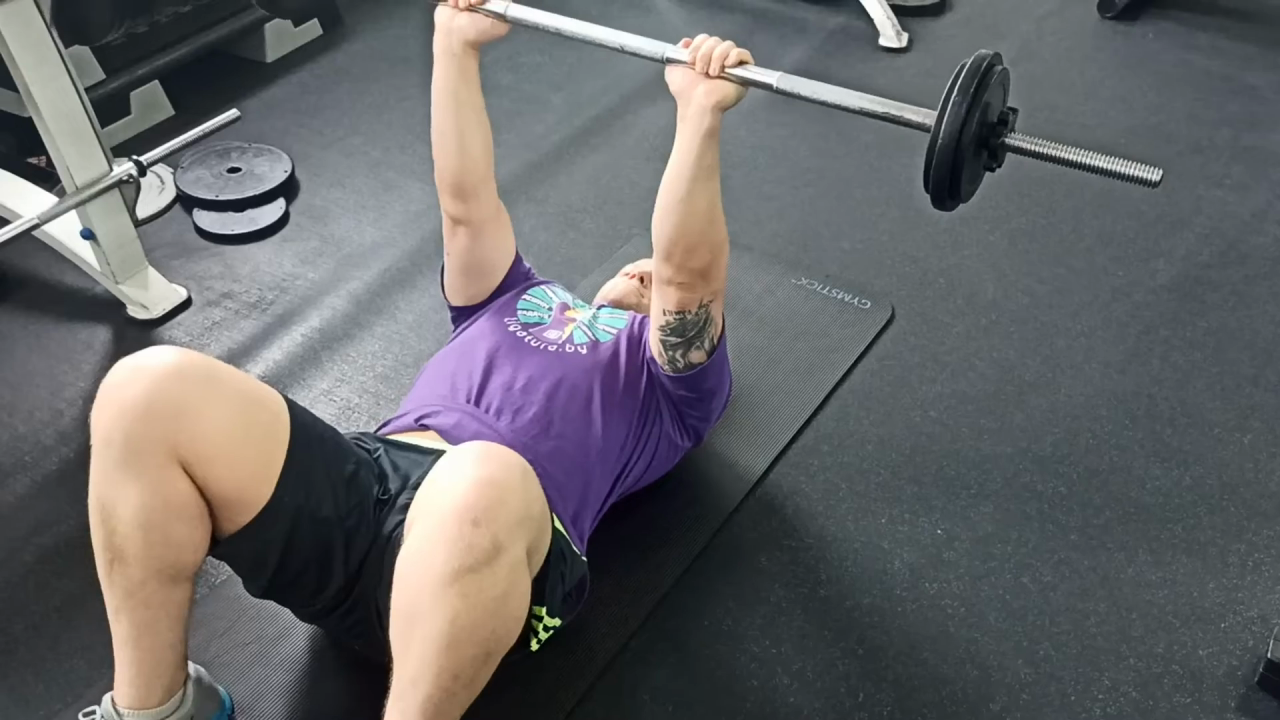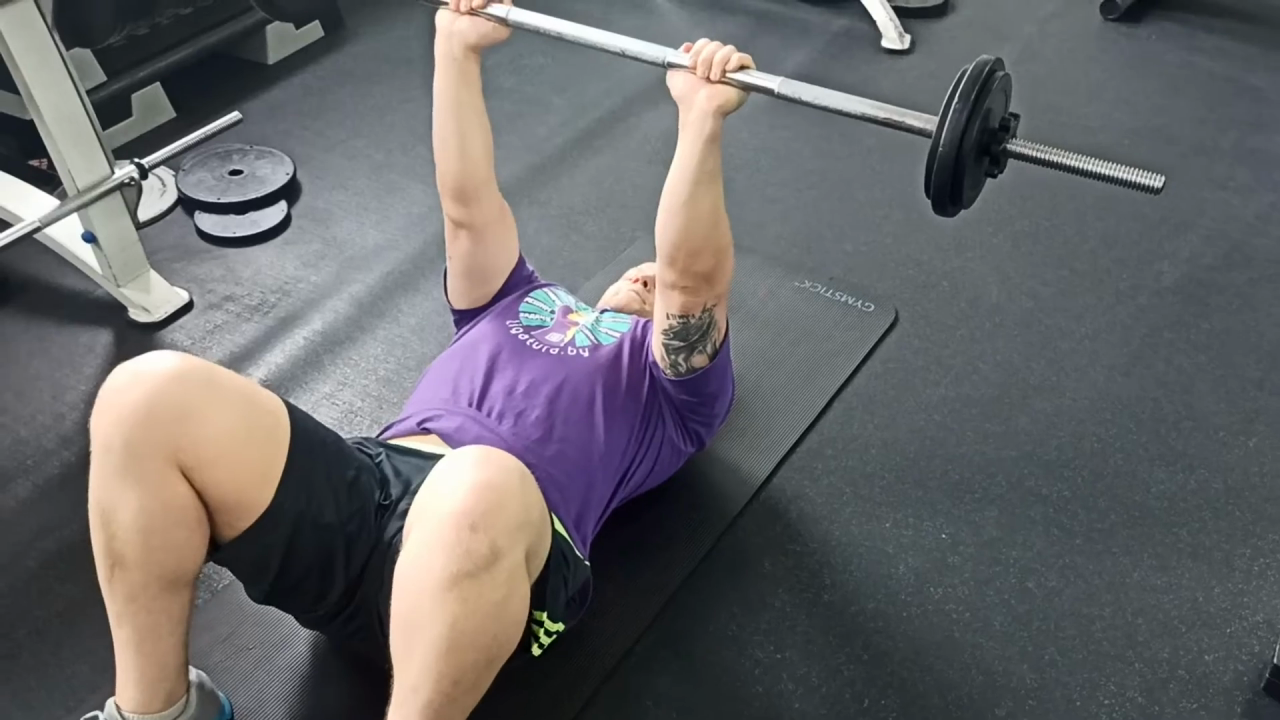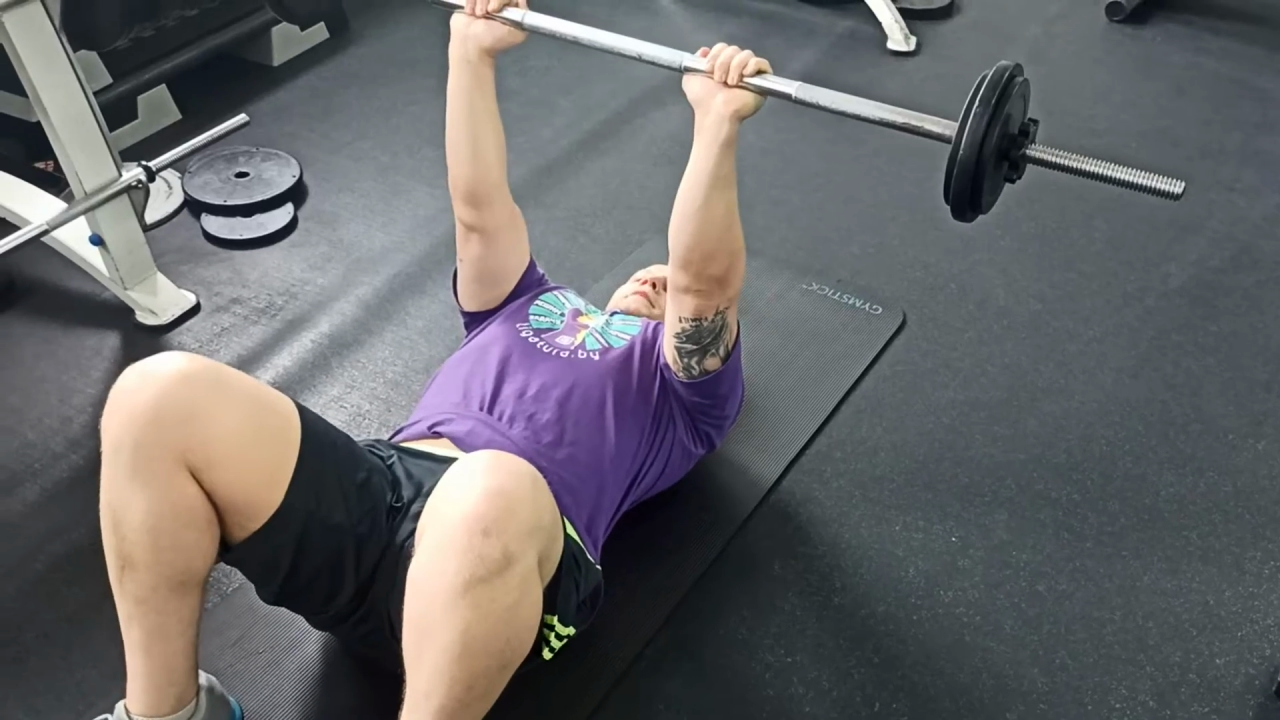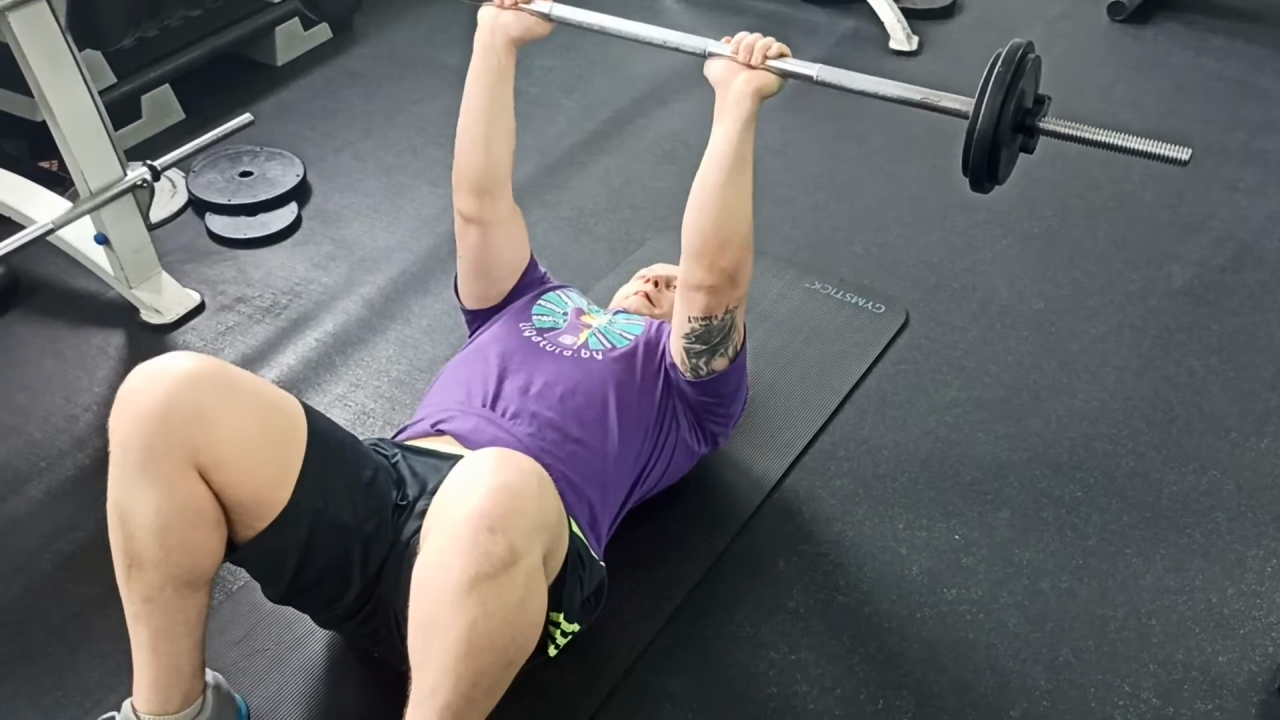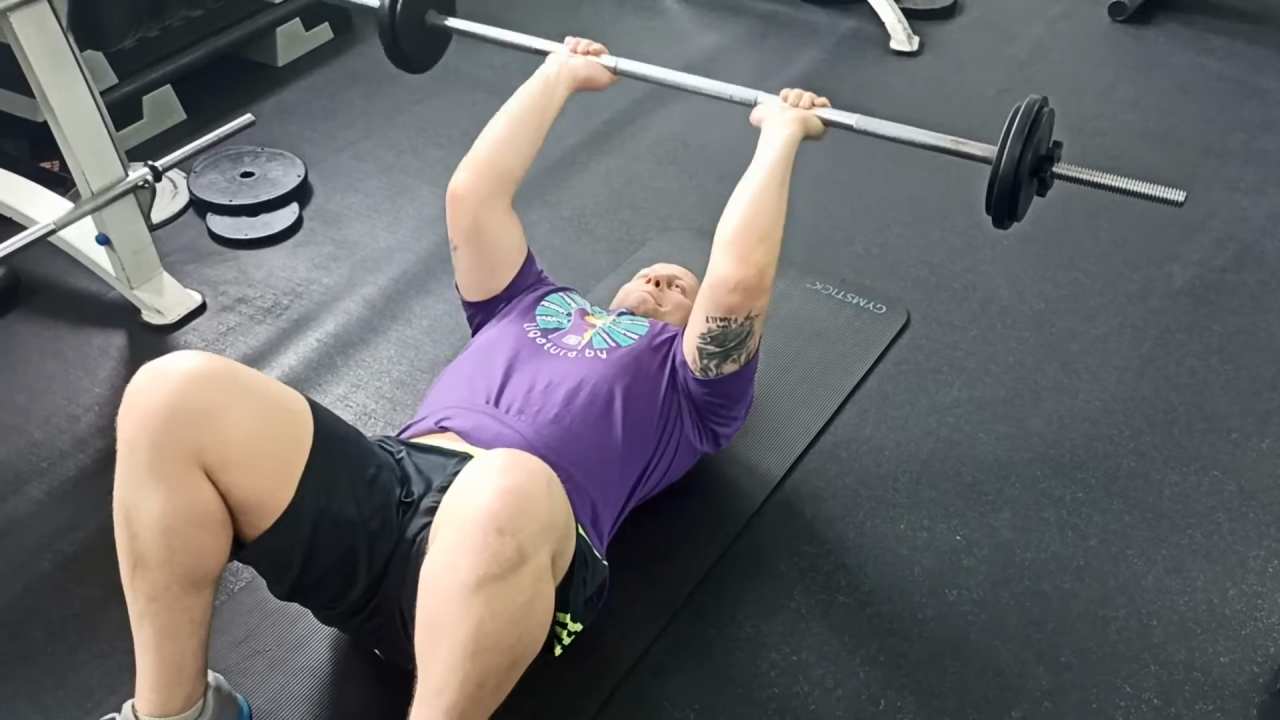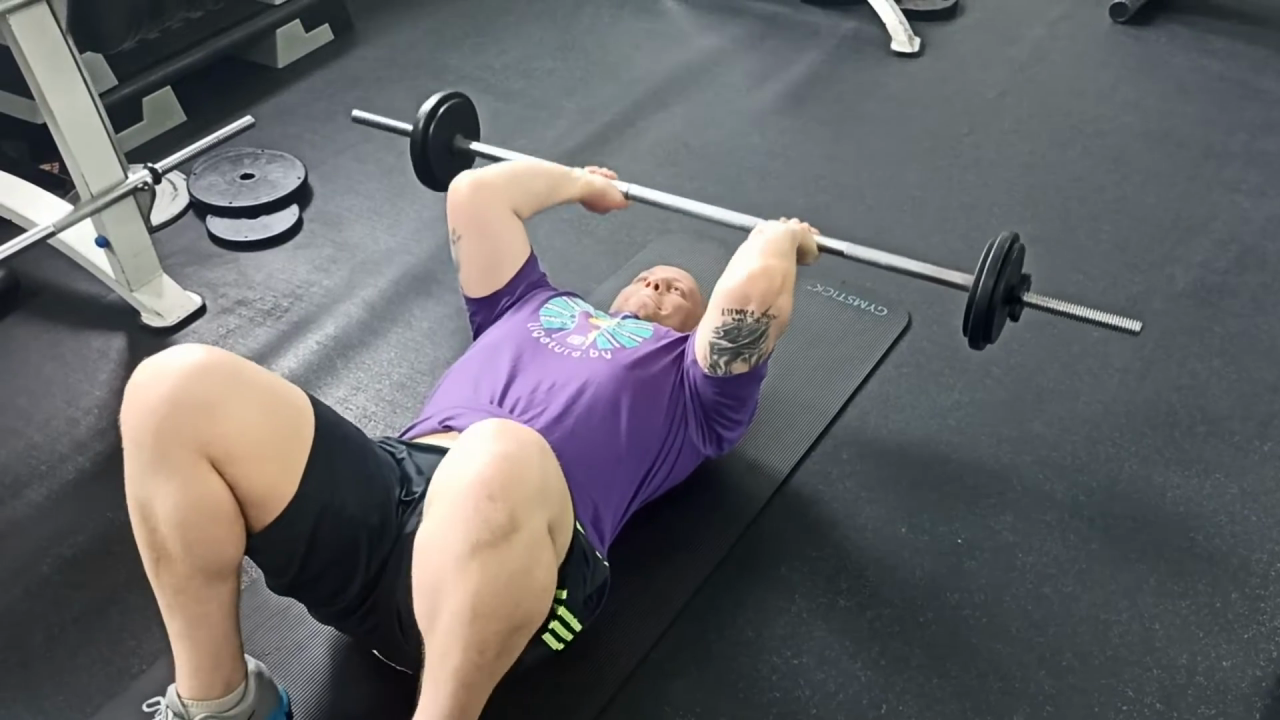
dt=0.4s
person 1, frame 1
left shoulder: (676, 376)
right shoulder: (517, 300)
left elbow: (690, 273)
right elbow: (466, 202)
left wrist: (698, 113)
left hip: (488, 522)
right hip: (364, 482)
left knee: (479, 486)
right knee: (150, 390)
person 1, frame 2
left shoulder: (680, 379)
right shoulder: (521, 304)
left elbow: (694, 278)
right elbow: (469, 205)
left wrist: (701, 117)
left hip: (491, 524)
right hip: (366, 488)
left knee: (475, 491)
right knee: (148, 394)
person 1, frame 3
left shoulder: (689, 385)
right shoulder: (531, 306)
left elbow: (706, 282)
right elbow: (480, 210)
left wrist: (717, 120)
left hip: (502, 526)
right hip: (377, 489)
left knee: (489, 497)
right knee: (158, 395)
person 1, frame 4
left shoulder: (690, 384)
right shoulder: (534, 305)
left elbow: (716, 277)
right elbow: (479, 204)
left wrist: (736, 103)
left hip: (505, 527)
right hip: (380, 489)
left knee: (491, 496)
right knee: (166, 396)
person 1, frame 5
left shoulder: (689, 377)
right shoulder: (535, 304)
left elbow: (739, 283)
right elbow: (472, 196)
left wrist: (779, 135)
right wrist: (559, 77)
left hip: (512, 523)
right hip: (379, 491)
left knee: (500, 501)
right knee: (172, 397)
person 1, frame 6
left shoulder: (693, 382)
right shoulder: (537, 307)
left elbow: (754, 289)
right elbow: (475, 193)
left wrist: (778, 240)
right wrist: (582, 185)
left hip: (516, 521)
right hip: (386, 487)
left knee: (498, 463)
right knee: (174, 388)
